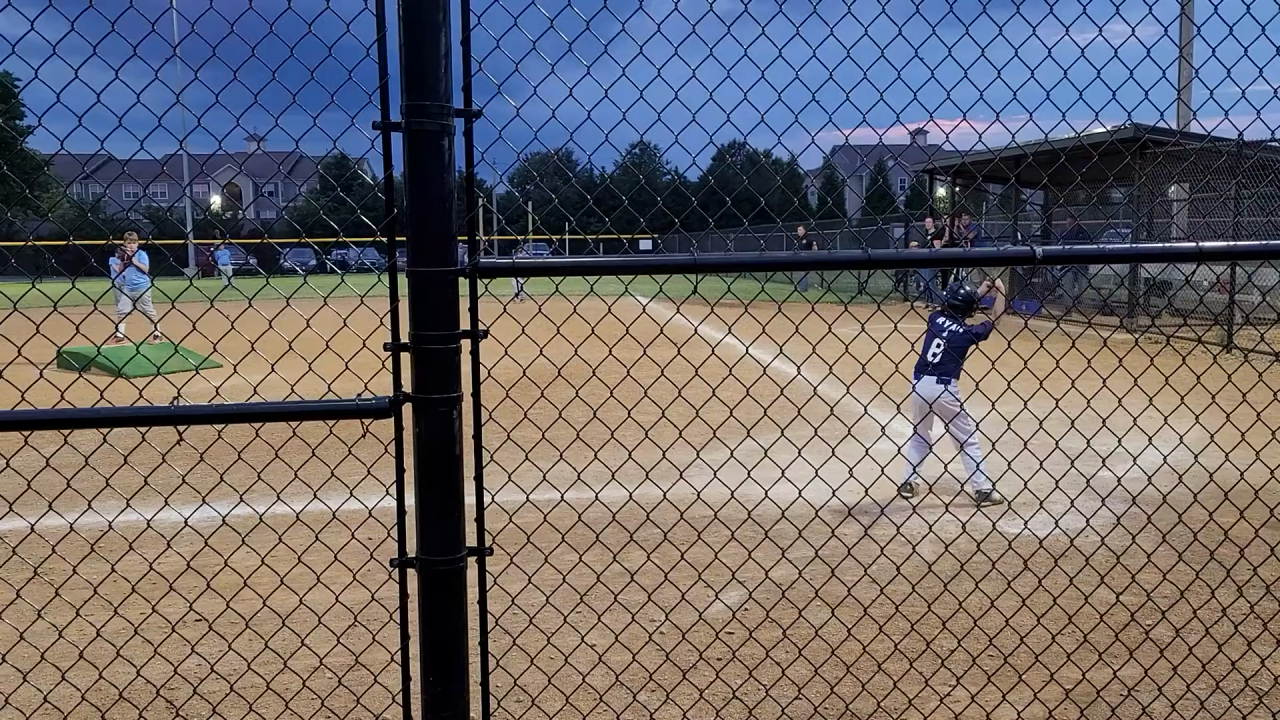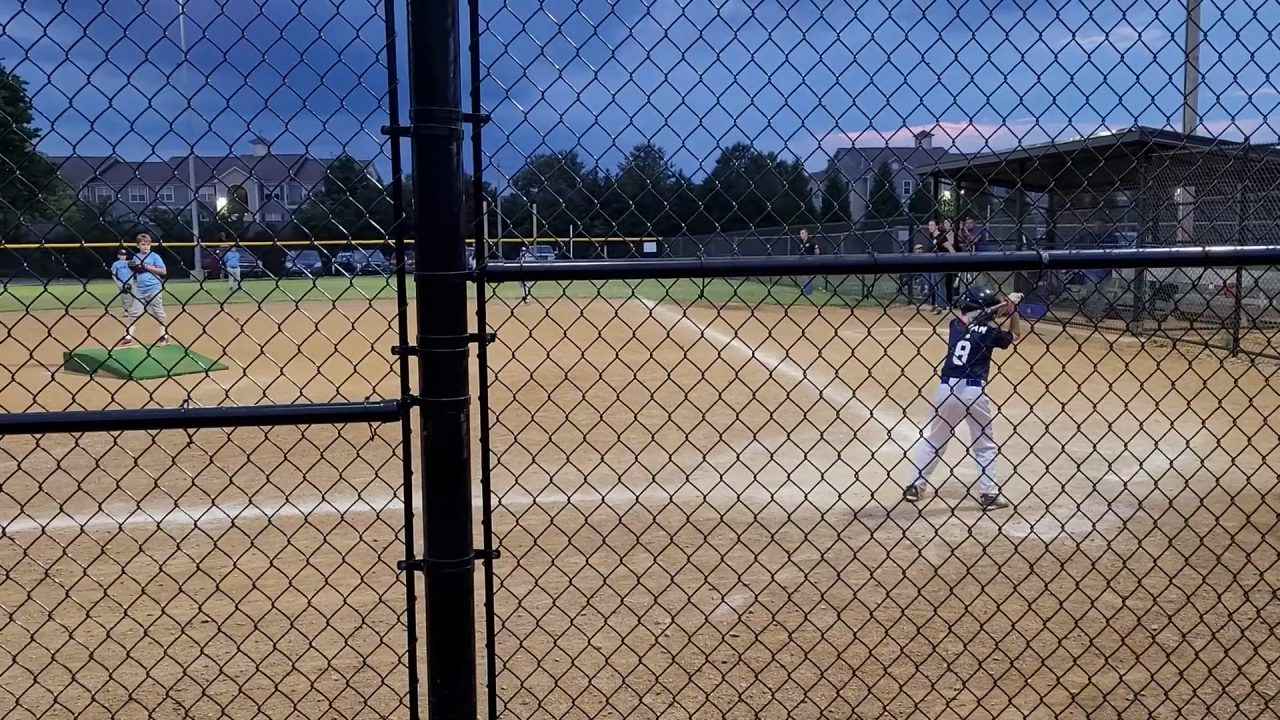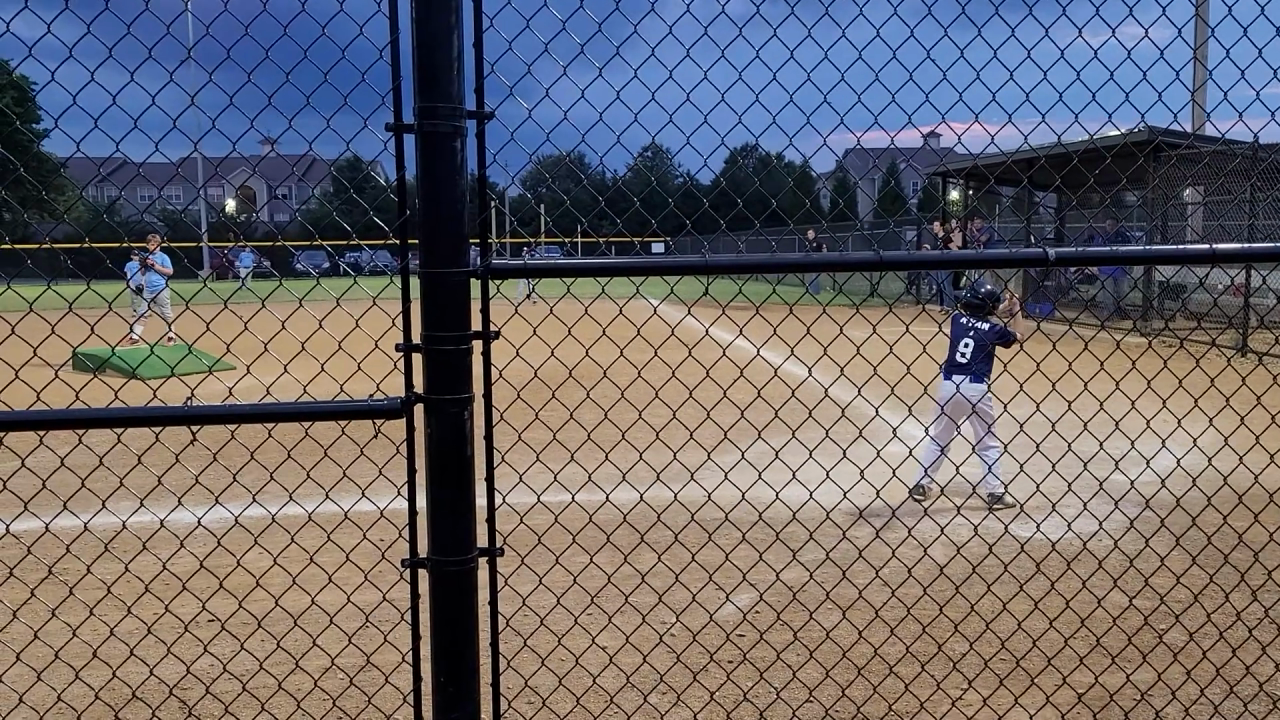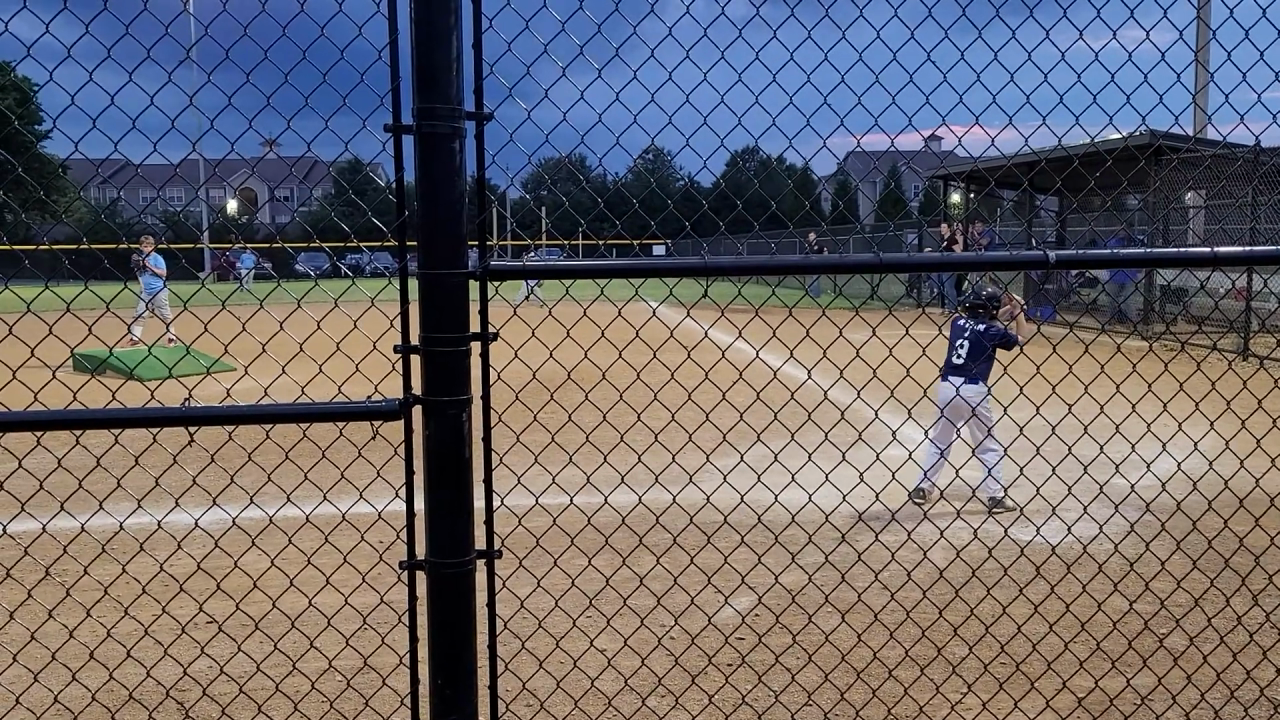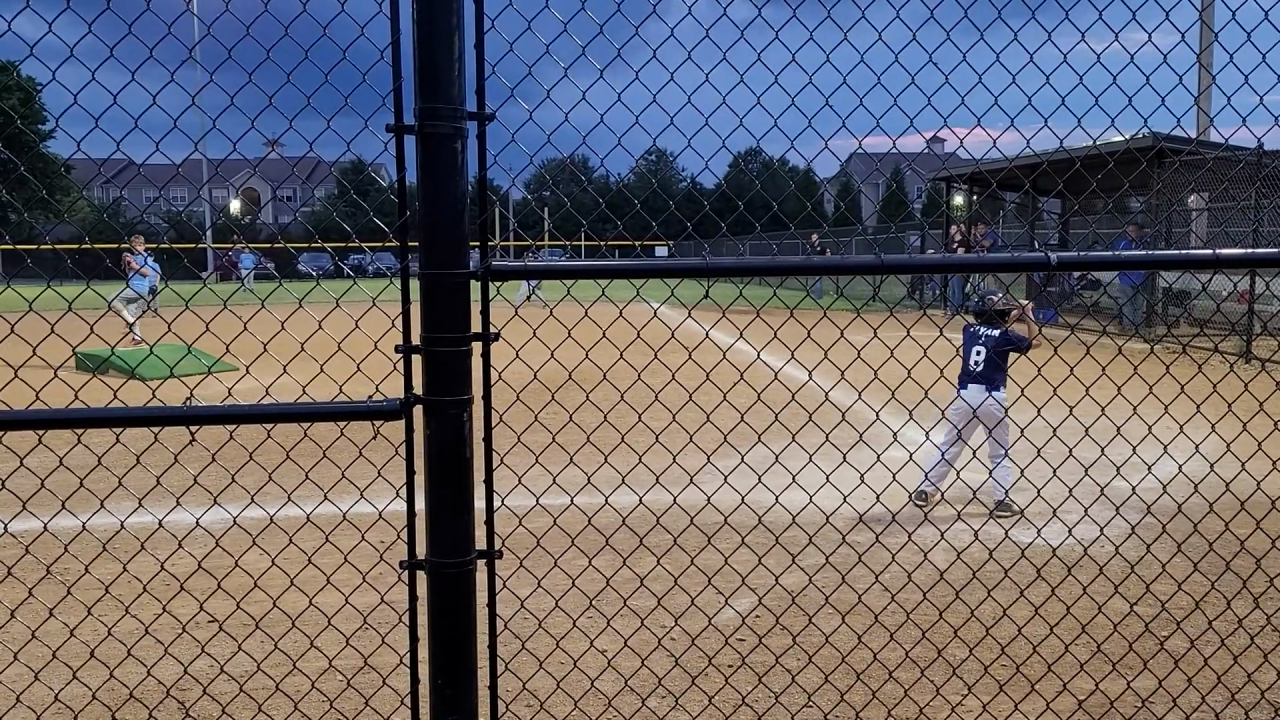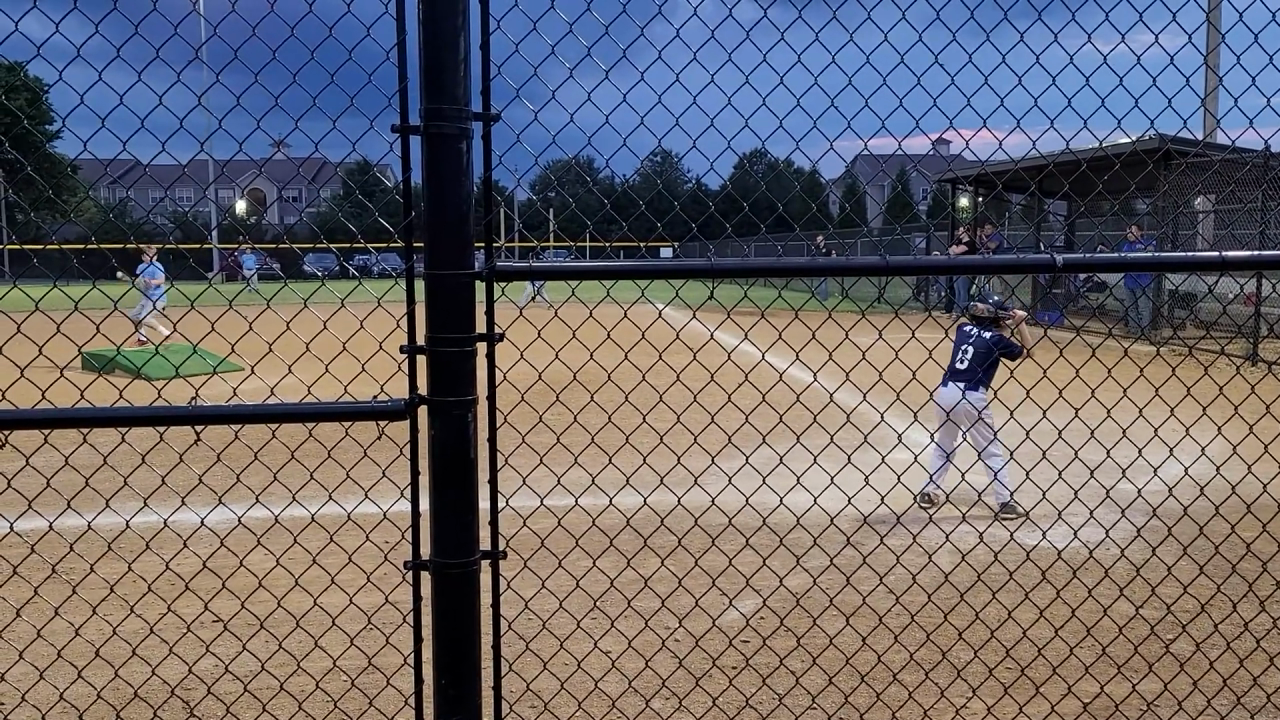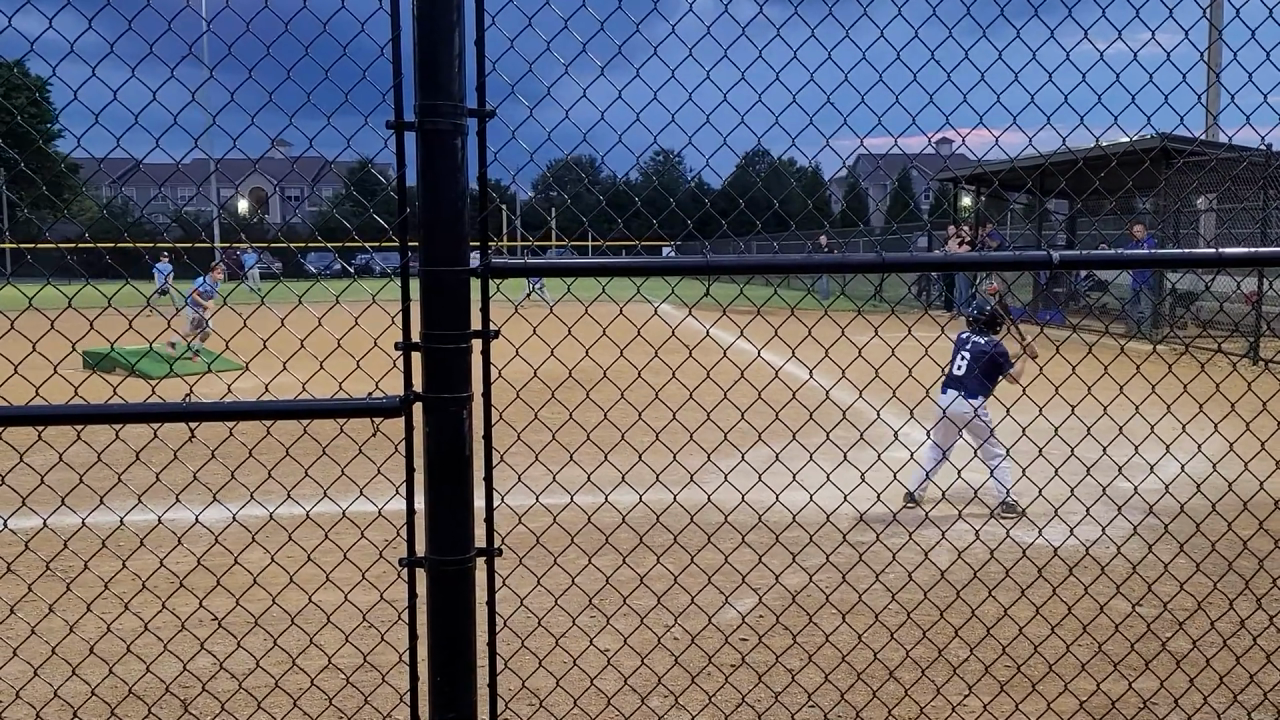
dt=0.7s
person 1, frame 1
left shoulder: (935, 318)
right shoulder: (968, 332)
left elbow: (953, 308)
right elbow: (995, 320)
left wrist: (980, 291)
right wrist: (1000, 292)
left hip: (920, 384)
right hip: (944, 387)
left knee: (919, 436)
right knee: (968, 440)
left ankle: (908, 483)
right ankle: (983, 490)
person 1, frame 2
left shoulder: (956, 324)
right shoulder: (990, 333)
right elbow: (1015, 335)
left wrist: (1004, 305)
right wrist: (1013, 309)
left hip: (946, 387)
right hip: (973, 390)
left knee: (932, 439)
right knee: (985, 445)
left ankle: (914, 486)
right ankle: (988, 494)
person 1, frame 3
left shoulder: (957, 319)
right shoulder: (993, 329)
right elbow: (1019, 336)
left wrist: (1003, 309)
right wrist: (1015, 309)
left hip: (950, 384)
right hip: (977, 387)
left knee: (938, 438)
right knee: (989, 443)
left ankle: (922, 486)
right ankle: (995, 493)
person 1, frame 4
left shoulder: (957, 322)
right shoulder: (992, 331)
right elbow: (1023, 339)
left wrist: (1008, 310)
right wrist: (1019, 311)
left hip: (947, 385)
right hip: (973, 390)
left knee: (939, 441)
right knee: (988, 446)
left ankle: (922, 489)
right ankle: (995, 497)
person 1, frame 5
left shoulder: (969, 329)
right shoulder: (1005, 336)
right elbow: (1036, 341)
left wrist: (1013, 316)
right wrist: (1027, 314)
left hip: (964, 393)
right hip: (992, 396)
left knee: (949, 446)
right knee: (1000, 451)
left ankle: (925, 491)
right ankle: (1003, 501)
person 1, frame 6
left shoulder: (963, 328)
right shoulder: (997, 339)
right elbow: (1027, 352)
left wrist: (1009, 325)
right wrist: (1020, 324)
left hip: (946, 392)
right hip: (972, 396)
left knee: (943, 446)
right knee: (992, 451)
left ankle: (929, 493)
right ankle: (1006, 502)
person 1, frame 7
left shoulder: (962, 337)
right shoulder: (994, 347)
right elbow: (1014, 378)
left wrist: (1015, 356)
right wrist: (1024, 355)
left hip: (946, 398)
right hip: (970, 403)
left knee: (935, 448)
right knee: (995, 453)
left ankle: (913, 493)
right ankle: (1007, 502)
